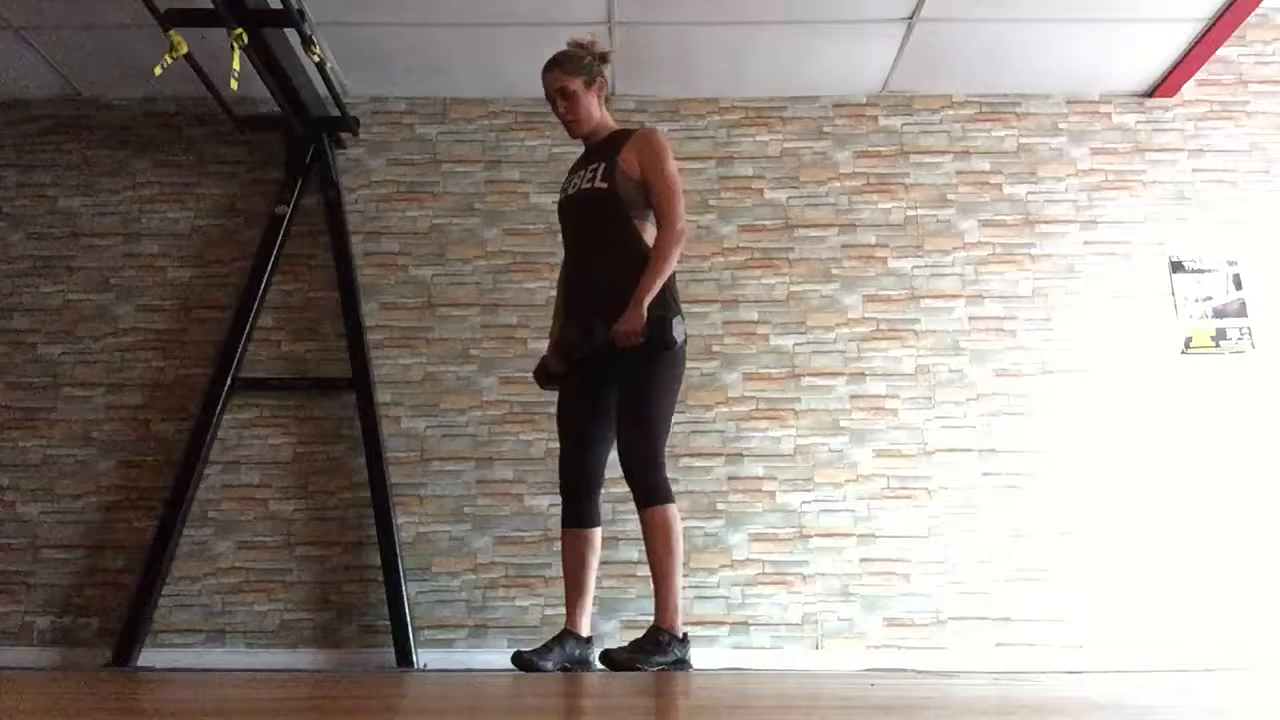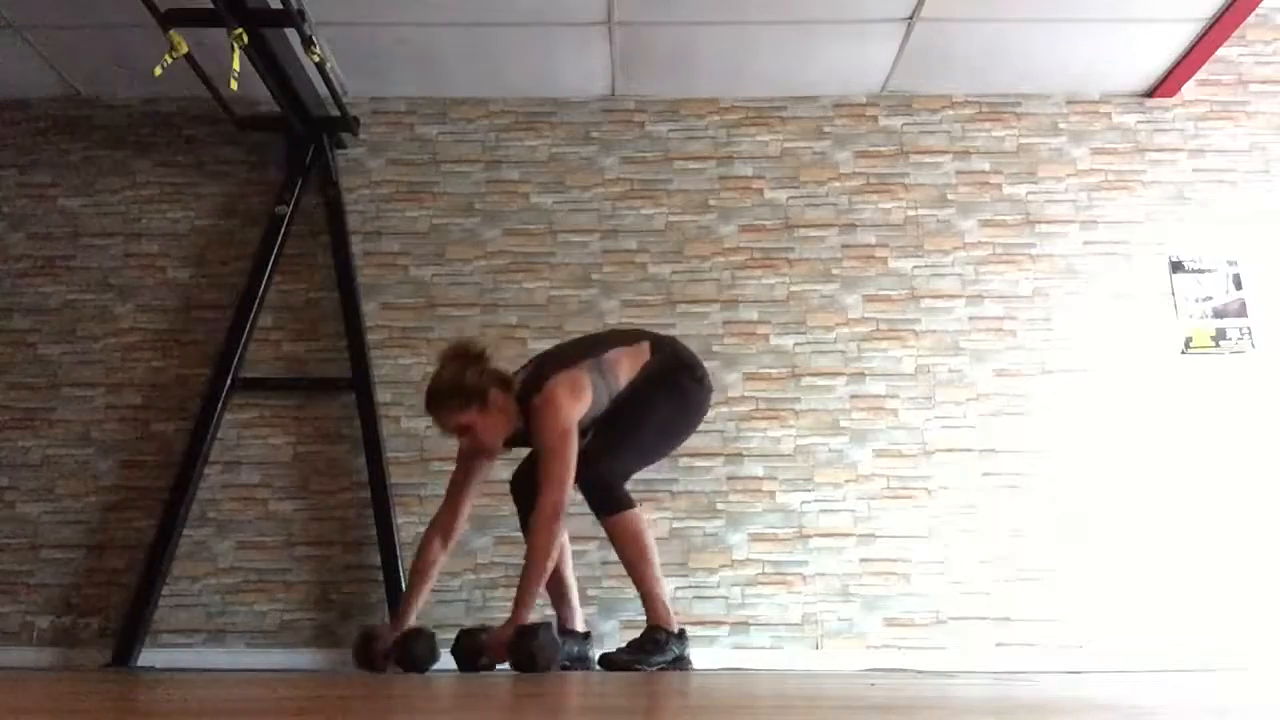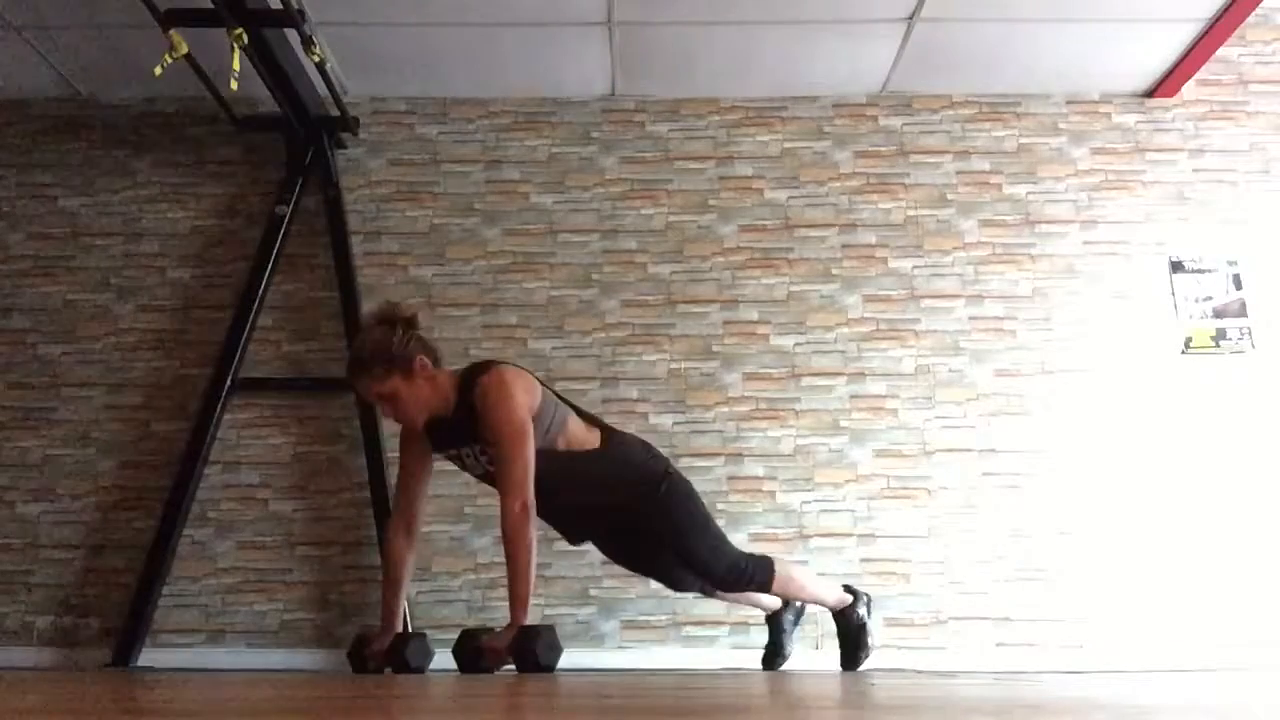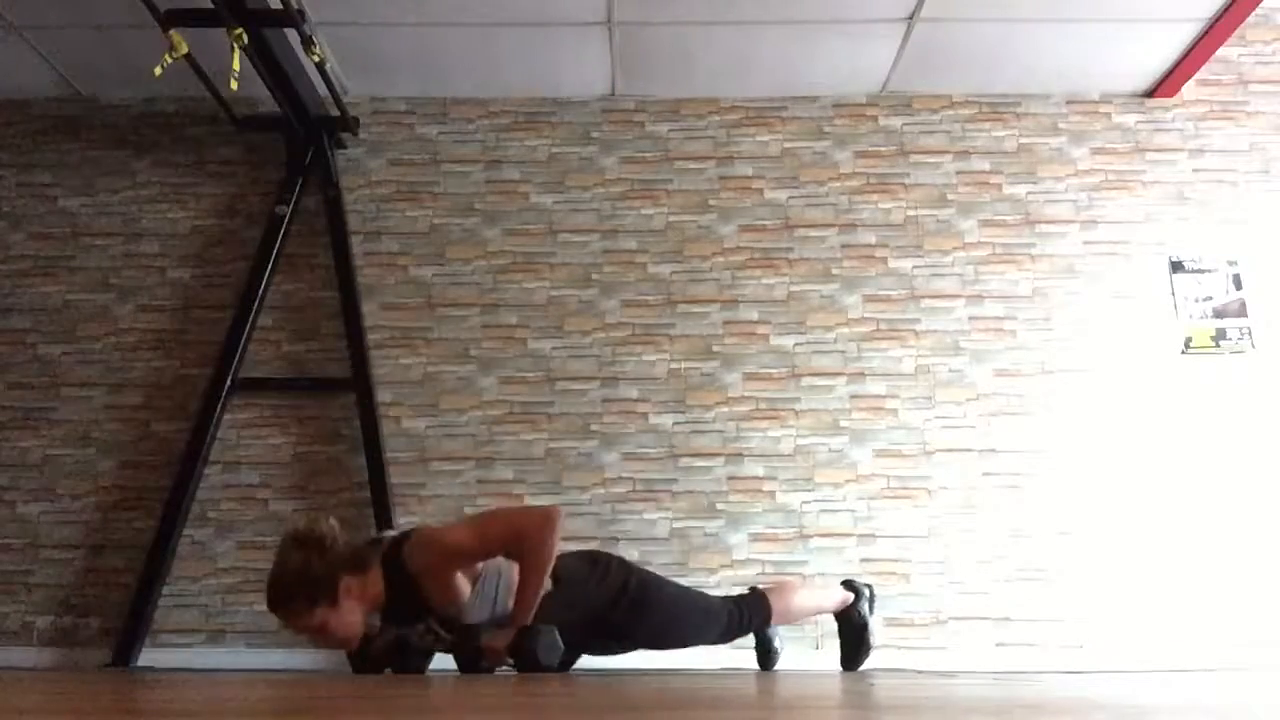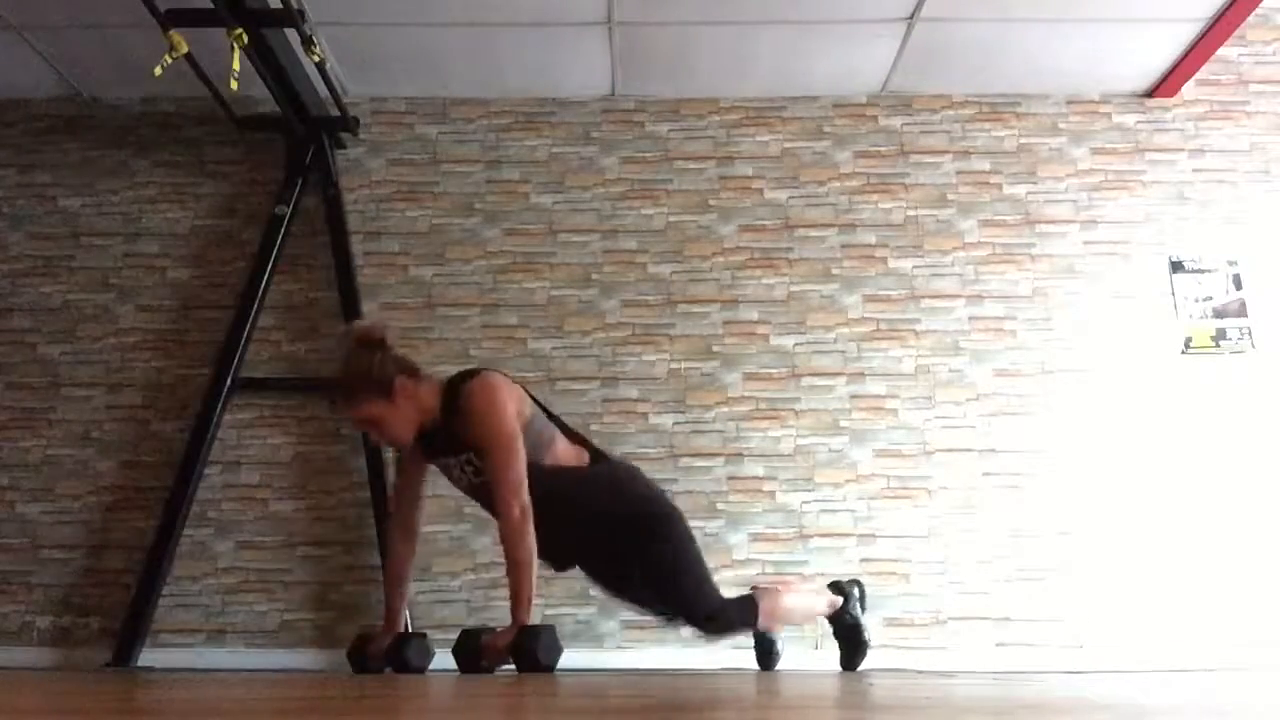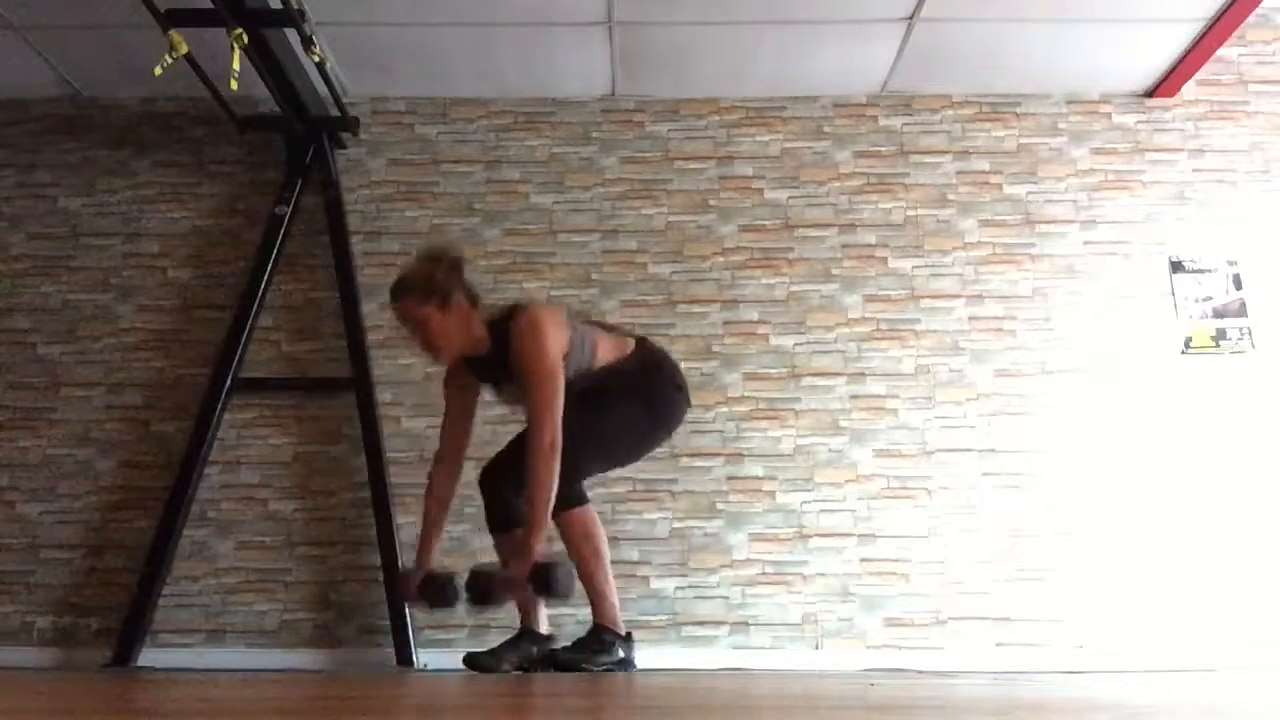
dt=0.5s
person 1, frame 1
left shoulder: (642, 144)
right shoulder: (577, 169)
left elbow: (674, 229)
left wrist: (640, 306)
right wrist: (558, 335)
left hip: (644, 328)
right hip: (592, 335)
left knee: (642, 465)
right knee: (577, 476)
left ankle: (671, 634)
right ankle: (577, 636)
person 1, frame 2
left shoulder: (552, 403)
right shoulder: (485, 419)
left elbow: (552, 512)
right elbow: (443, 530)
left wrist: (517, 622)
right wrist: (401, 625)
left hip: (676, 380)
right hip: (627, 395)
left knee: (597, 474)
right knee: (528, 488)
left ankle: (666, 632)
right ankle: (575, 633)
person 1, frame 3
left shoulder: (496, 390)
right shoulder: (425, 423)
left elbow: (518, 509)
right elbow: (404, 526)
left wrist: (517, 625)
right wrist: (390, 627)
left hip: (633, 480)
right hip: (594, 504)
left knee: (732, 570)
right knee: (688, 575)
left ankle: (847, 604)
right ankle: (779, 611)
person 1, frame 4
left shoulder: (427, 554)
right shoulder: (374, 575)
left elbow: (544, 524)
left wrist: (514, 628)
left hip: (601, 600)
right hip: (569, 616)
left knee: (729, 618)
left ankle: (851, 599)
right ankle: (760, 624)
person 1, frame 5
left shoulder: (482, 396)
right shoulder: (416, 435)
left elbow: (515, 510)
right elbow: (403, 530)
left wrist: (520, 624)
right wrist: (392, 627)
left hip: (619, 504)
right hip: (571, 526)
left knee: (712, 616)
right knee: (674, 604)
left ankle: (838, 600)
right ankle: (758, 622)
person 1, frame 6
left shoulder: (530, 329)
right shoulder: (465, 366)
left elbow: (548, 443)
right elbow: (447, 458)
left wrist: (531, 548)
right wrist: (423, 559)
left hip: (651, 390)
right hip: (595, 402)
left knee: (554, 483)
right knee: (499, 480)
left ankle: (613, 637)
right ankle: (534, 634)
